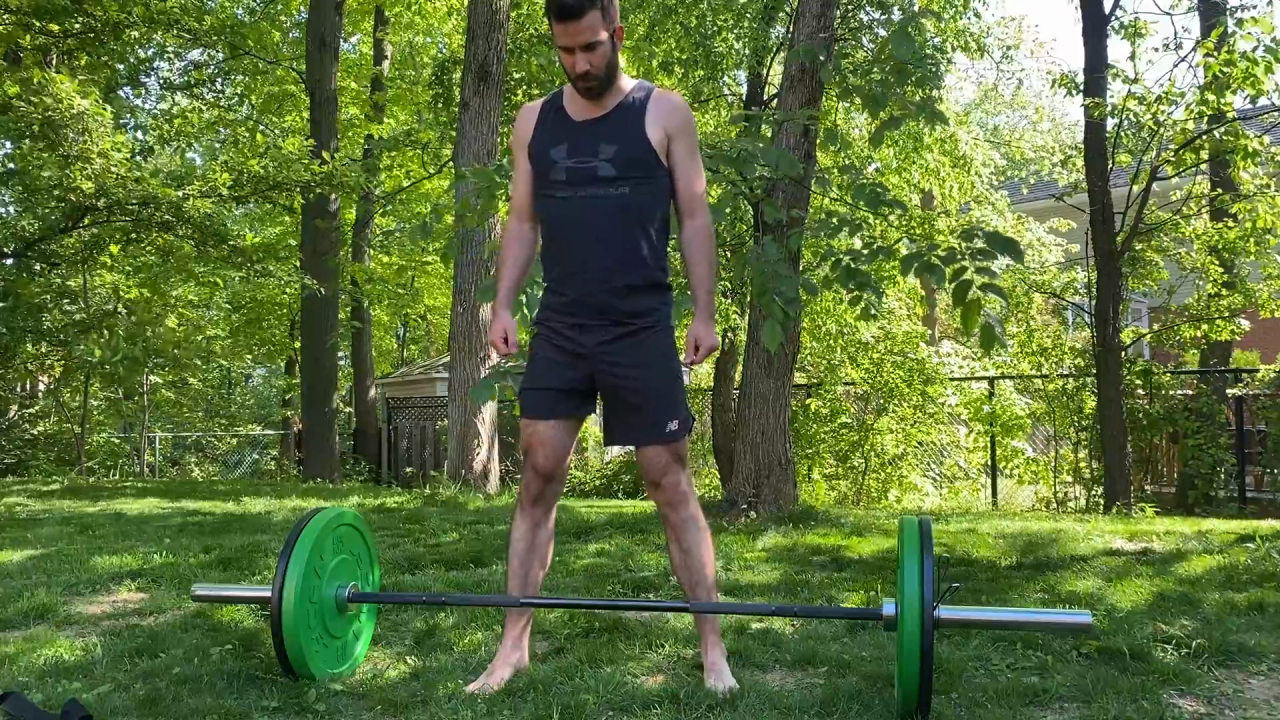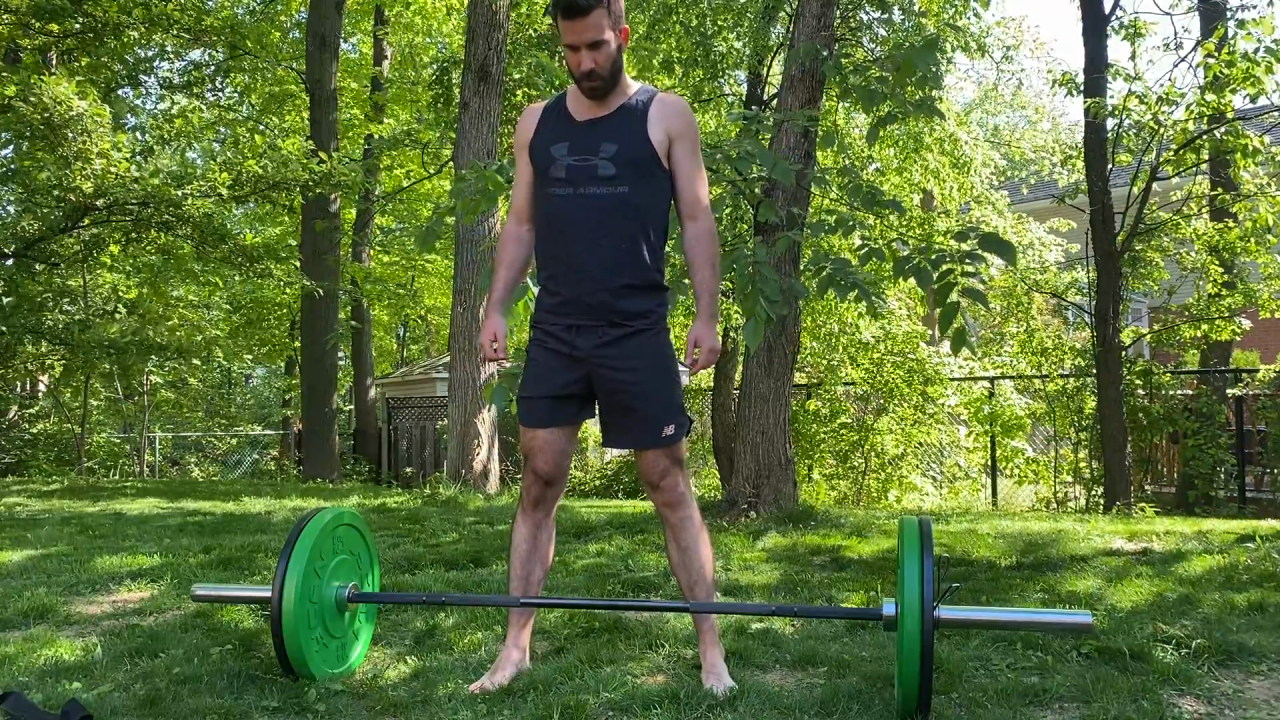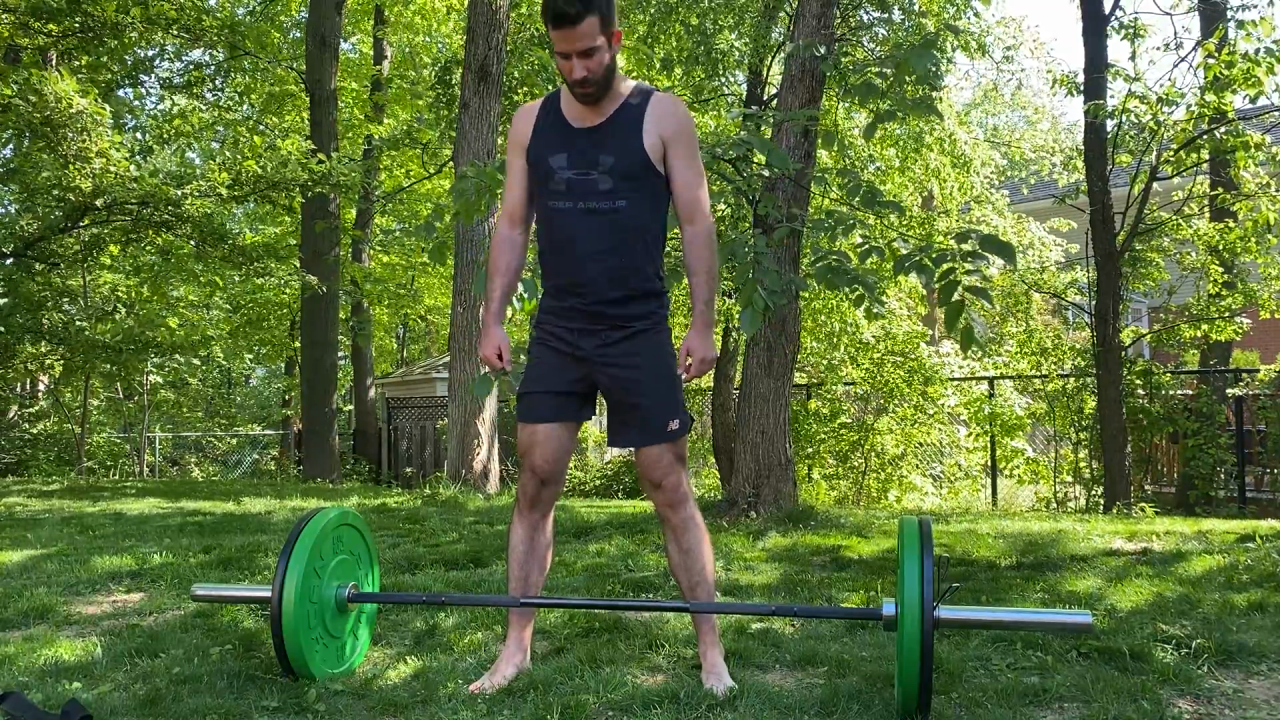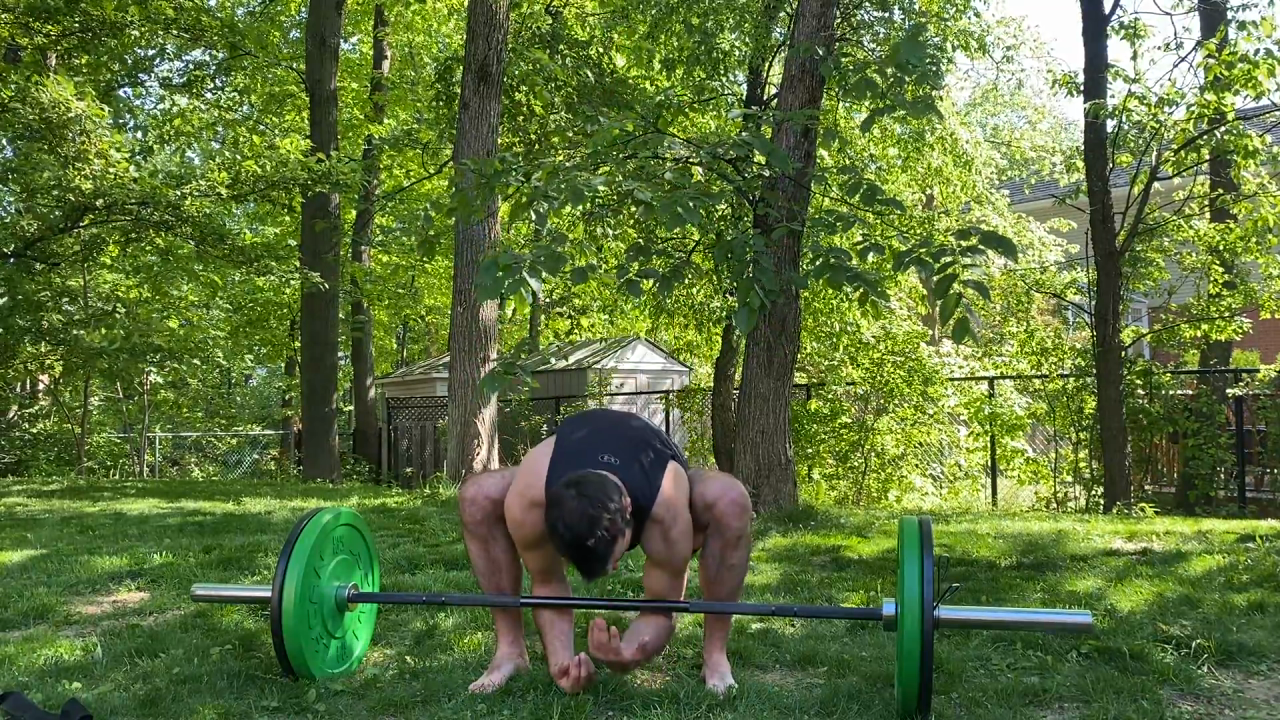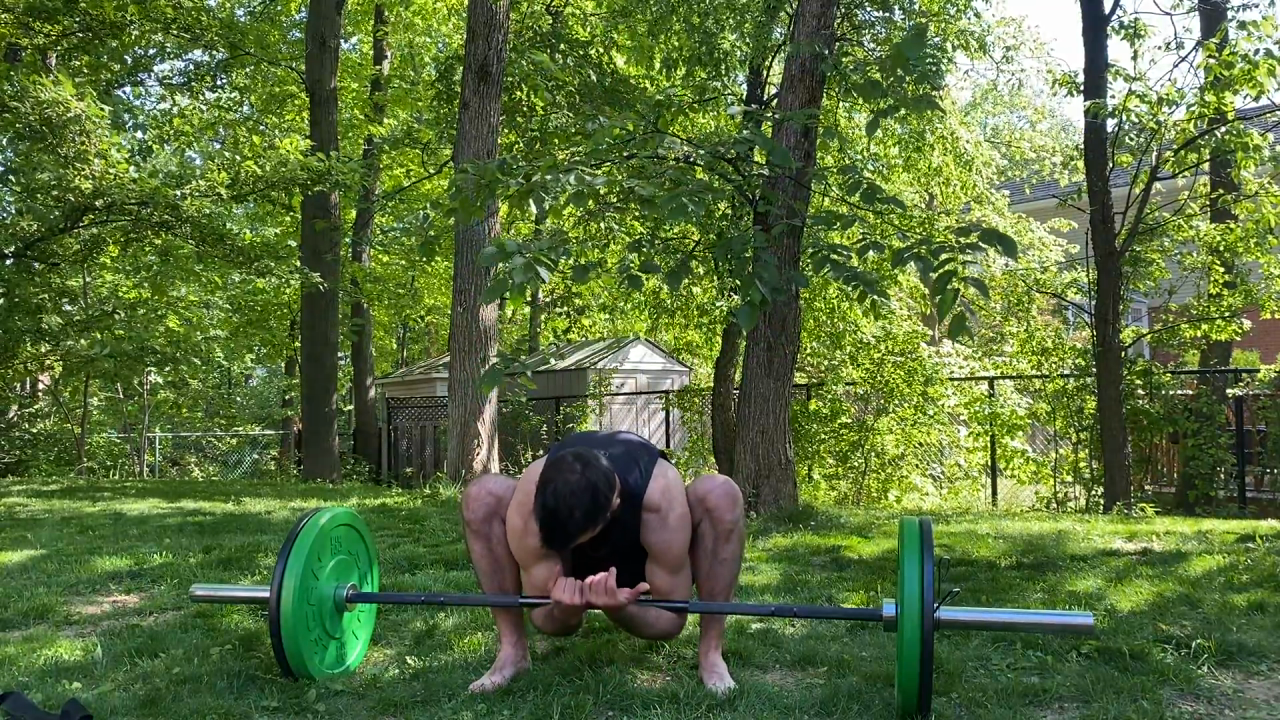
dt=1s
person 1, frame 1
left shoulder: (664, 111)
right shoulder: (534, 120)
left elbow: (695, 216)
right elbow: (522, 221)
left wrist: (704, 311)
right wrist: (502, 305)
left hip: (642, 332)
right hip: (558, 331)
left knee: (672, 487)
right knee: (538, 482)
left ankle: (713, 648)
right ankle: (513, 645)
person 1, frame 2
left shoulder: (666, 114)
right shoulder: (537, 121)
left elbow: (697, 219)
right elbow: (521, 223)
left wrist: (707, 316)
right wrist: (495, 309)
left hip: (638, 334)
right hip: (553, 334)
left knee: (670, 488)
right knee: (538, 487)
left ankle: (710, 649)
right ankle: (515, 646)
person 1, frame 3
left shoulder: (662, 115)
right shoulder: (531, 122)
left elbow: (697, 223)
right elbow: (512, 225)
left wrist: (702, 323)
right wrist: (493, 318)
left hip: (640, 334)
right hip: (556, 336)
left knee: (671, 491)
right knee: (535, 489)
left ankle: (710, 646)
right ankle: (516, 645)
person 1, frame 4
left shoulder: (666, 508)
right shoulder: (527, 499)
left elbow: (660, 609)
right elbow: (547, 583)
left wrist: (631, 652)
right wrist: (560, 661)
left knee: (730, 503)
right knee: (477, 498)
left ankle: (715, 654)
right ankle: (510, 648)
person 1, frame 5
left shoulder: (662, 500)
right shoulder: (528, 501)
left elbow: (673, 617)
right elbow: (541, 610)
left wrist: (621, 610)
right wrist: (564, 612)
left hip: (651, 554)
right hip: (579, 563)
left knee: (720, 495)
right knee: (481, 497)
left ankle: (711, 653)
right ankle: (512, 650)
